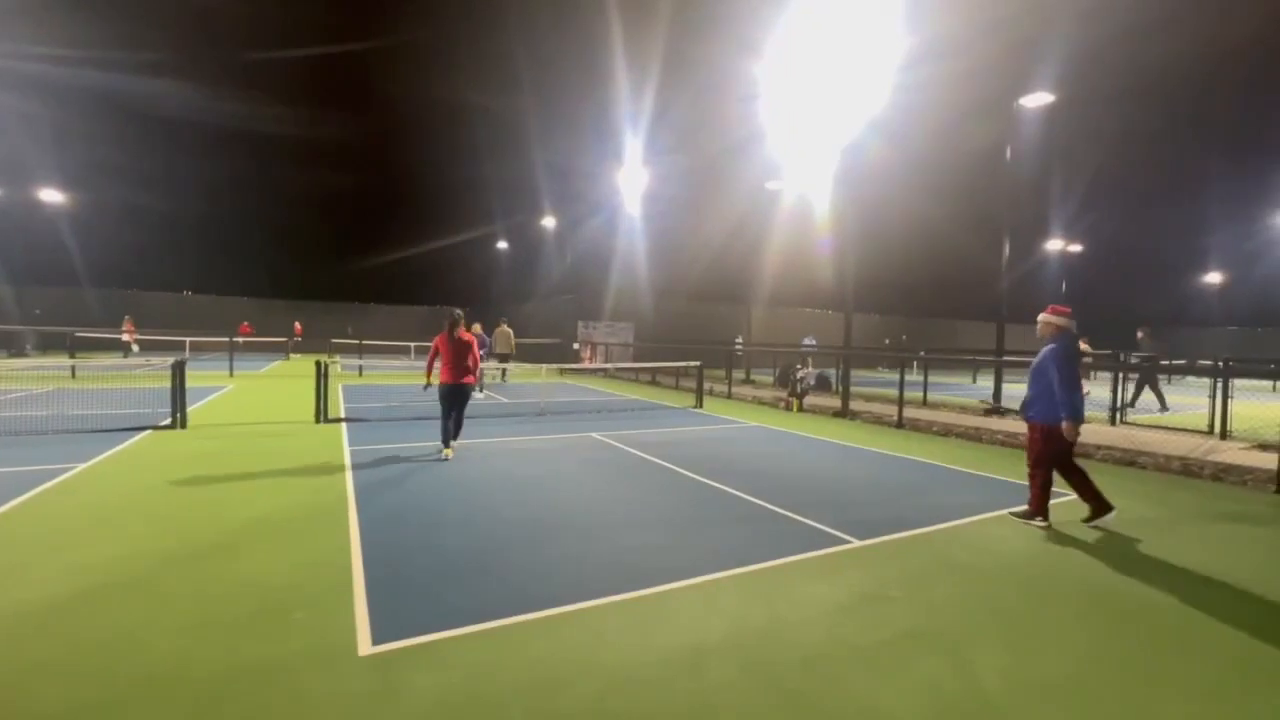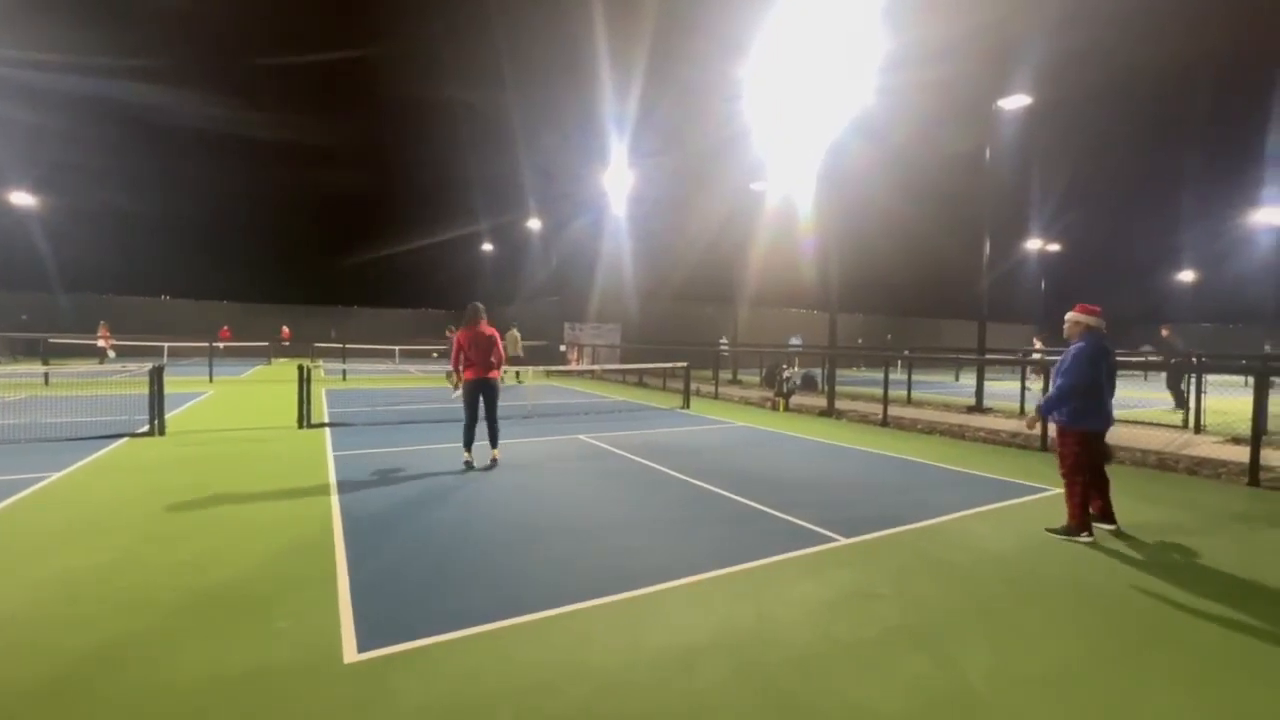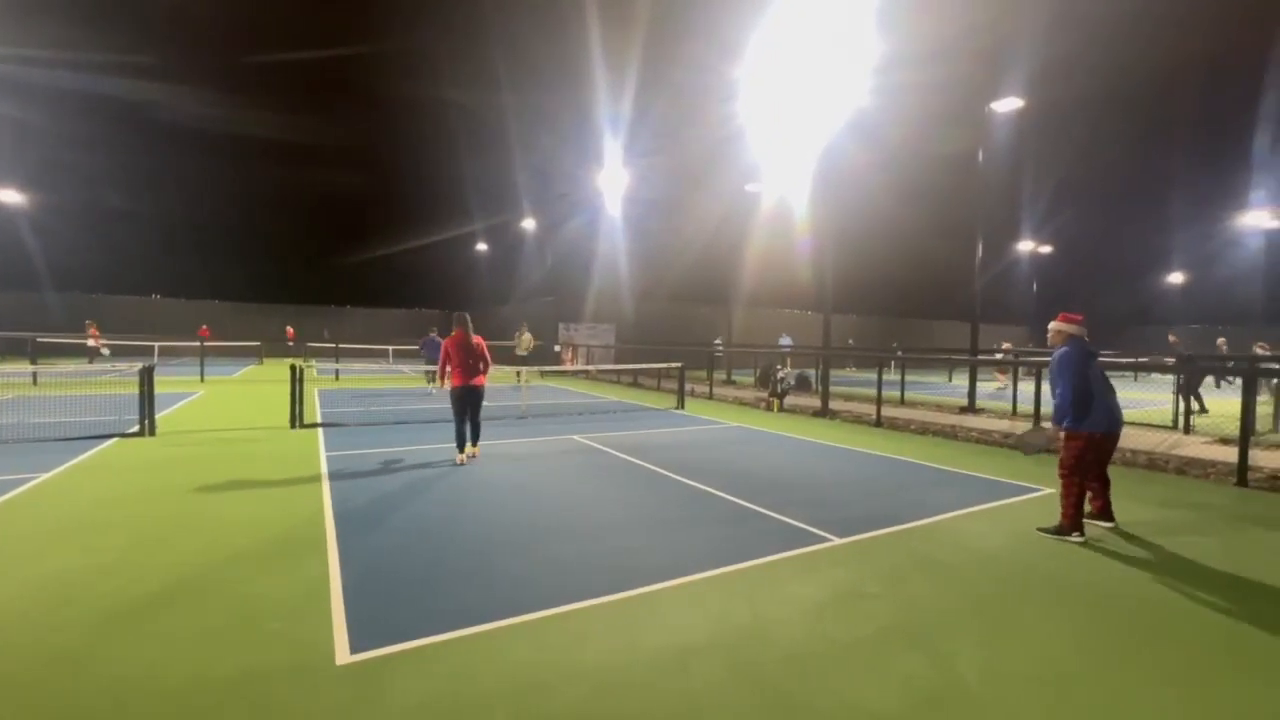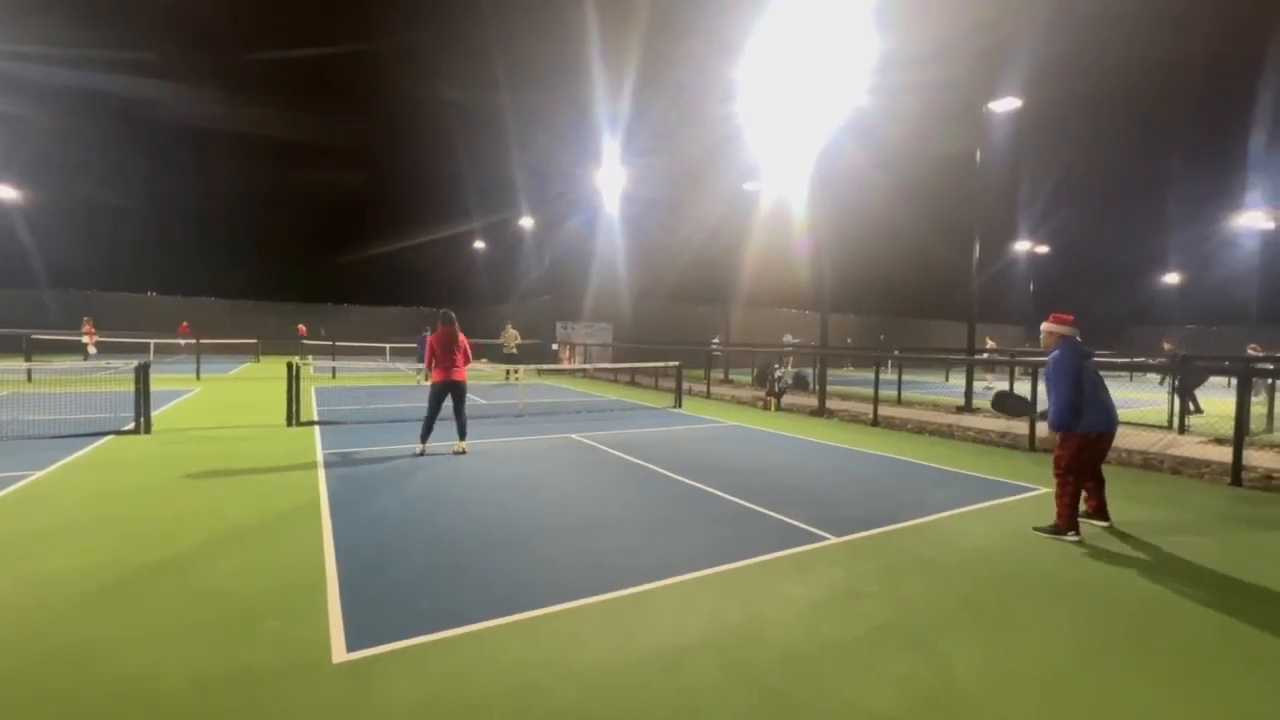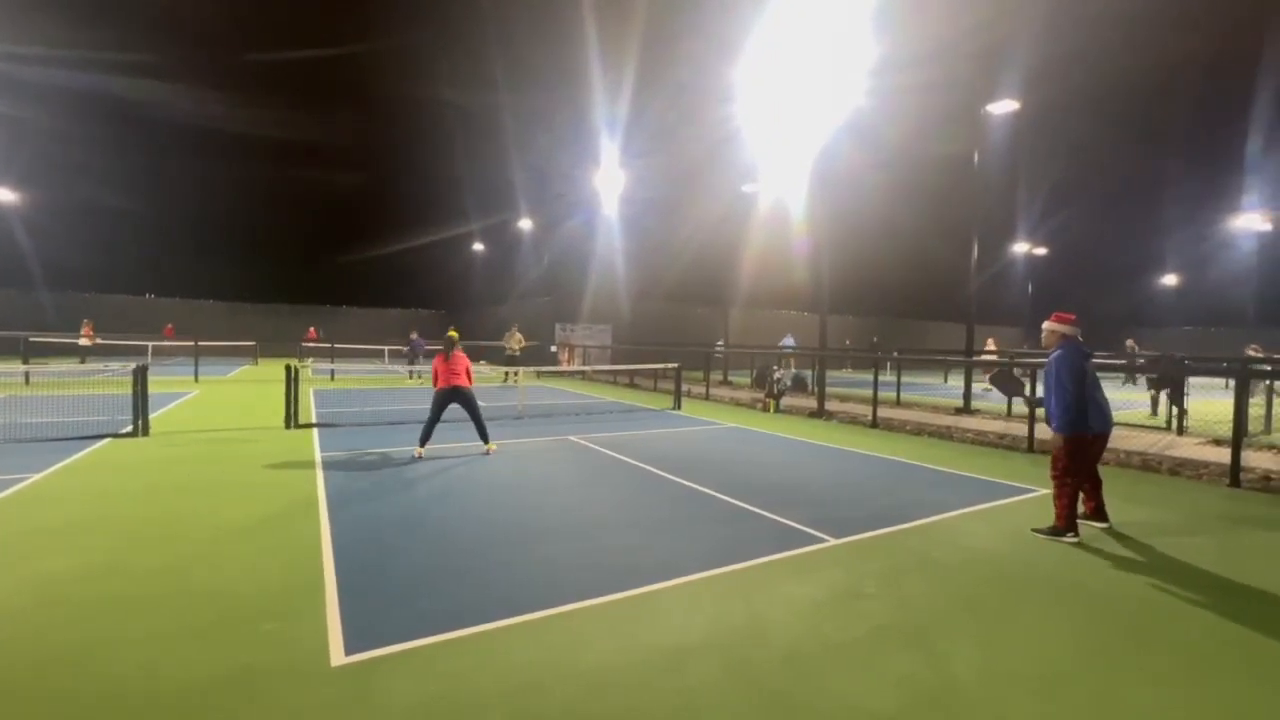
dt=1s
person 1, frame 1
left shoulder: (1055, 351)
right shoulder: (1064, 348)
left elbow: (1065, 387)
left wrist: (1068, 418)
left hip: (1047, 420)
right hip: (1058, 419)
left knee: (1038, 465)
right knee: (1065, 464)
left ankle: (1037, 512)
right ankle: (1100, 507)
person 1, frame 2
left shoulder: (1080, 351)
right shoulder: (1102, 352)
left elbow: (1064, 387)
right elbow: (1105, 389)
left wrist: (1040, 411)
left hip: (1076, 423)
right hip: (1096, 421)
left knee: (1074, 474)
right knee: (1093, 470)
left ankle: (1080, 526)
right ankle: (1104, 515)
person 1, frame 3
left shoulder: (1064, 355)
right shoulder: (1083, 356)
left elbow: (1066, 393)
left wrist: (1057, 421)
right wrist: (1063, 419)
left hip: (1087, 426)
right hip: (1108, 422)
left knee: (1071, 473)
right knee: (1094, 470)
left ankle: (1071, 527)
right ankle: (1102, 512)
person 1, frame 4
left shoulder: (1059, 358)
right shoulder: (1077, 356)
left elbow: (1062, 397)
left wrist: (1054, 426)
right wrist: (1046, 413)
left hip: (1084, 427)
right hip: (1102, 422)
left knee: (1066, 472)
right knee: (1088, 469)
left ankle: (1066, 526)
right ankle: (1098, 512)
person 1, frame 5
left shoulder: (1061, 358)
right shoulder: (1075, 356)
left elbow: (1065, 398)
left wrist: (1059, 429)
right wrist: (1038, 401)
left hip: (1079, 428)
right hip: (1096, 424)
left knee: (1063, 475)
right knee: (1085, 471)
left ankle: (1065, 527)
right ankle: (1096, 513)
